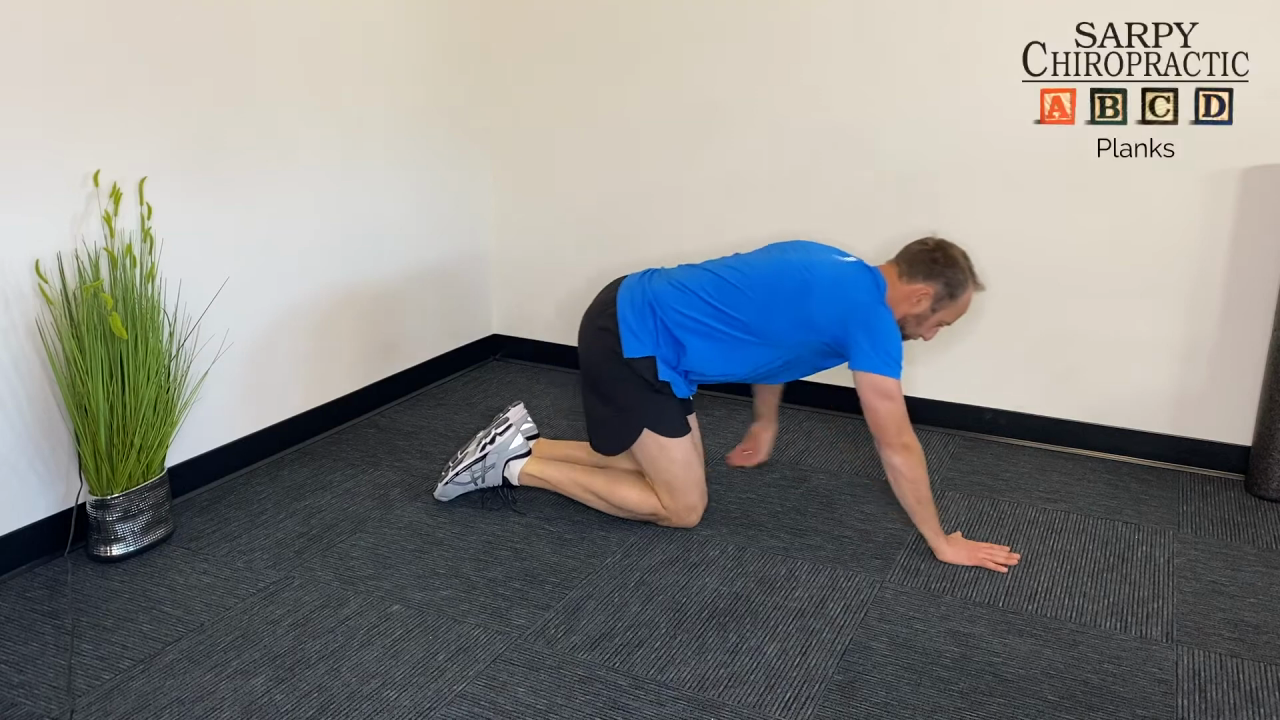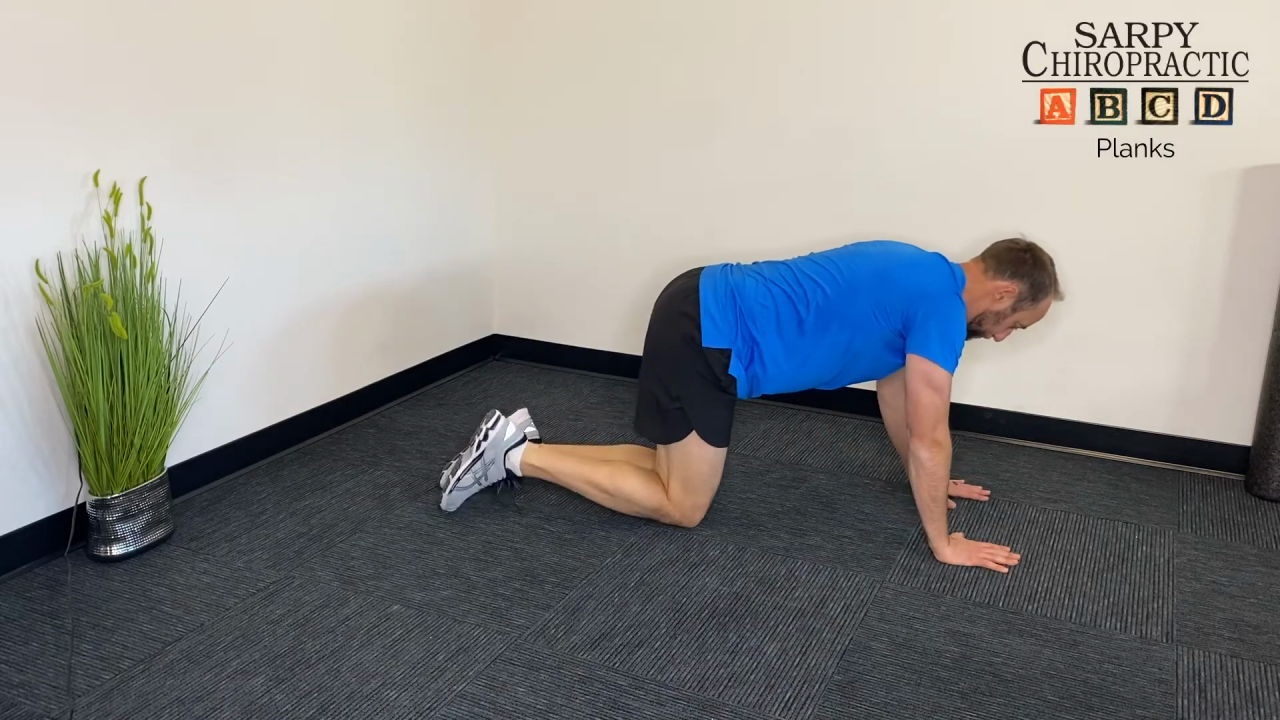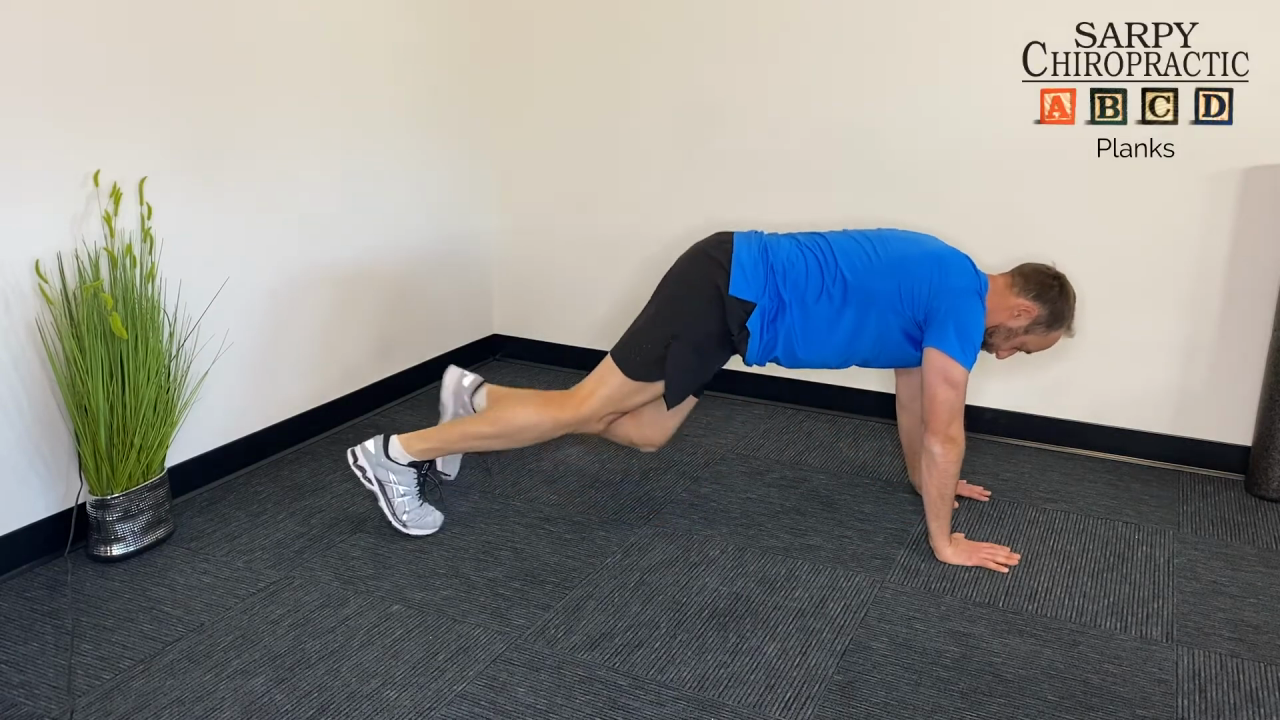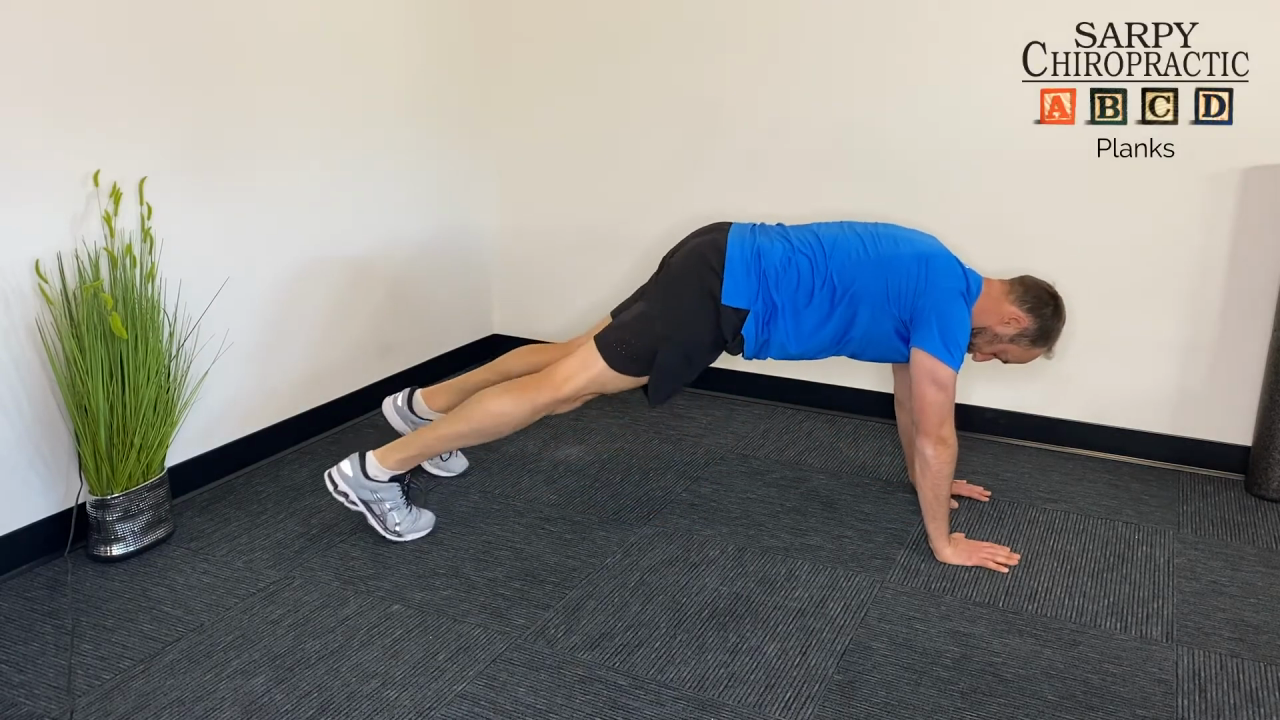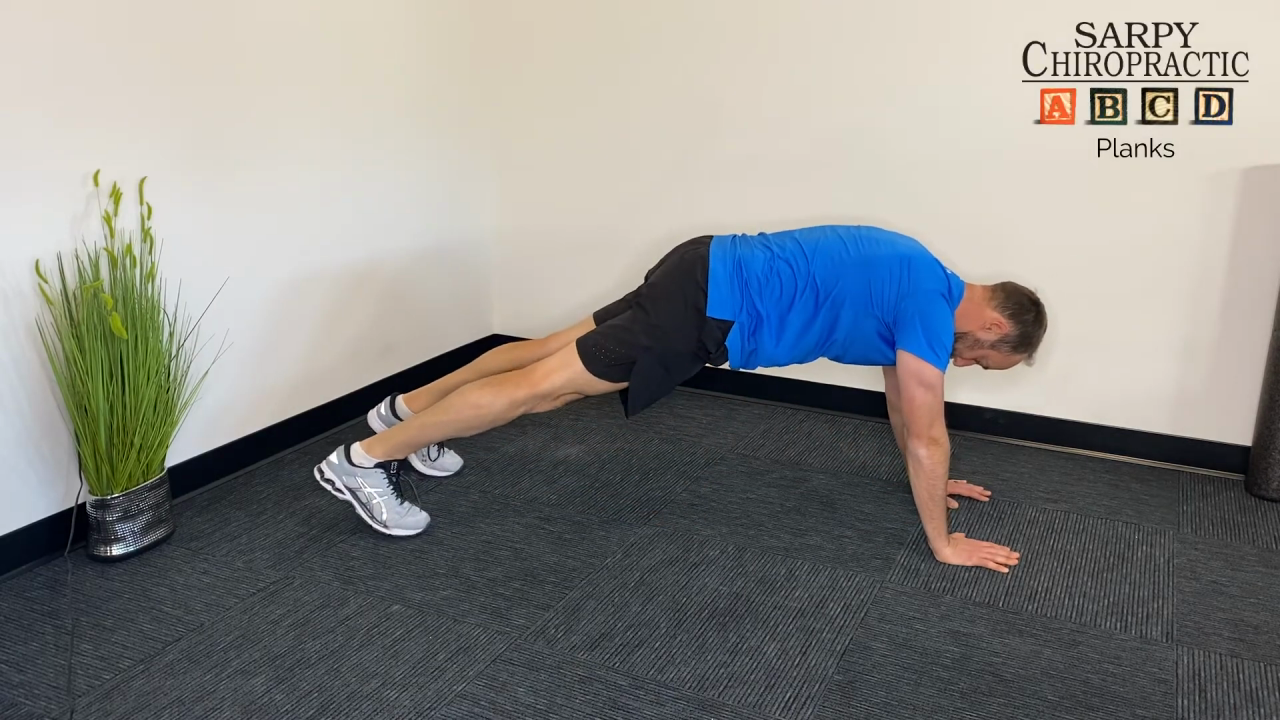
dt=1s
person 1, frame 1
left shoulder: (838, 270)
right shoulder: (868, 310)
right elbow: (898, 447)
left wrist: (765, 423)
right wrist: (942, 543)
left hip: (632, 317)
right hip: (630, 344)
left knee: (672, 469)
right knee: (682, 507)
left ankle: (526, 441)
right ankle: (517, 466)
person 1, frame 2
left shoulder: (918, 282)
right shoulder: (942, 304)
left elbow: (893, 388)
right elbow: (930, 438)
left wrist: (926, 478)
right wrist: (942, 541)
left hip: (700, 313)
right hip: (706, 335)
left knee: (679, 469)
right knee: (683, 506)
left ankle: (527, 444)
right ankle: (519, 456)
person 1, frame 3
left shoulder: (938, 287)
right shoulder: (962, 302)
left elbow: (911, 397)
right elbow: (944, 433)
left wrist: (923, 480)
right wrist: (944, 540)
left hip: (729, 287)
right hip: (731, 293)
left knee: (644, 430)
right knee: (589, 408)
left ankle: (480, 397)
right ankle: (401, 454)
person 1, frame 4
left shoulder: (929, 285)
right shoulder: (948, 302)
left elbow: (908, 396)
right elbow: (936, 433)
left wrist: (923, 477)
right wrist: (944, 540)
left hip: (725, 264)
right hip: (729, 290)
left knee: (579, 354)
right knee: (569, 384)
left ankle: (423, 405)
right ankle: (378, 468)
person 1, frame 5
left shoulder: (914, 287)
right shoulder: (930, 305)
left elbow: (900, 396)
right elbow: (927, 435)
left wrist: (929, 478)
right wrist: (944, 543)
left hip: (710, 277)
right hip: (714, 308)
left knee: (560, 349)
right knee: (547, 384)
left ankle: (405, 408)
right ankle: (366, 458)
